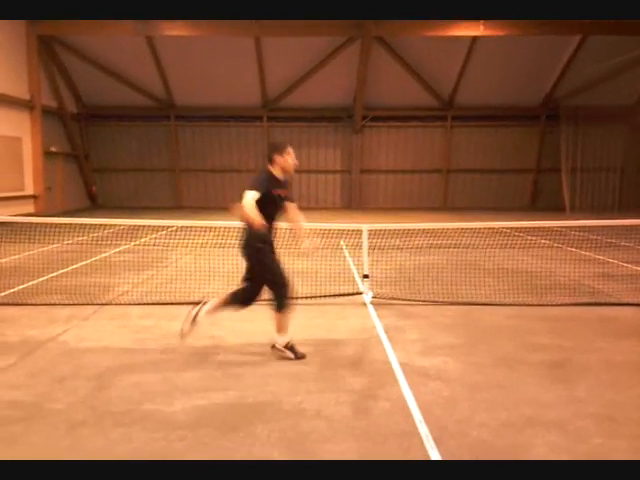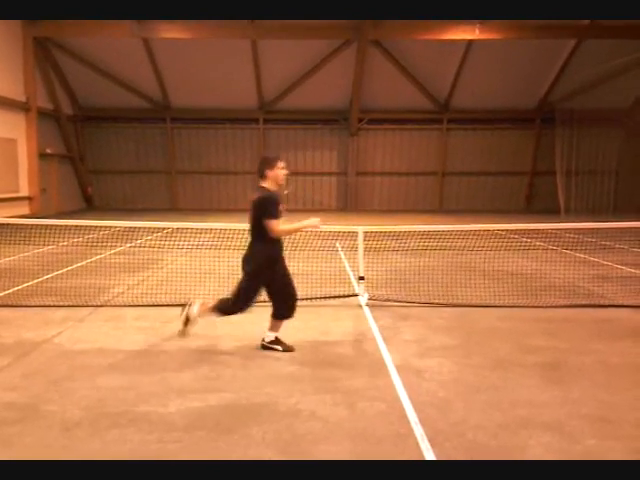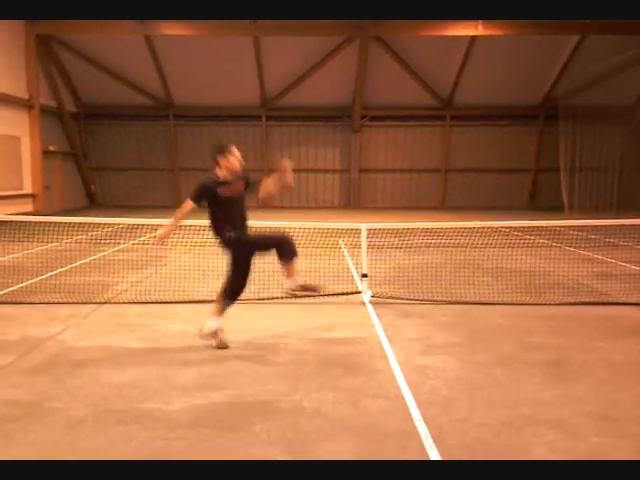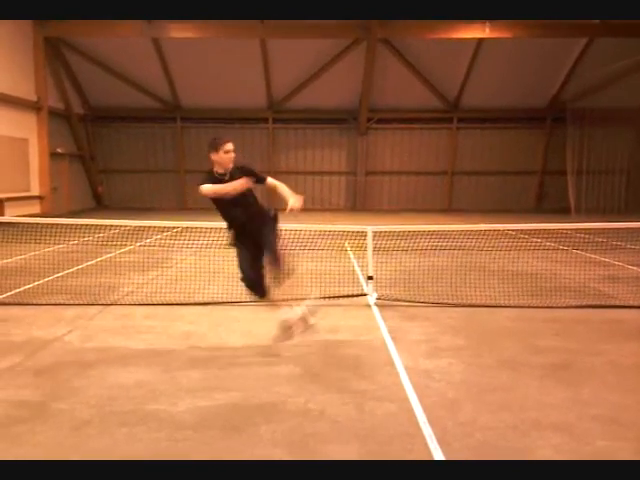
dt=0.5s
person 1, frame 1
left shoulder: (283, 183)
right shoulder: (263, 181)
left elbow: (292, 212)
right elbow: (248, 199)
left wrist: (303, 235)
right wrist: (254, 217)
left hip: (264, 243)
right hip: (256, 244)
left knee: (249, 293)
right knee: (281, 287)
left ankle: (204, 309)
right ankle: (282, 343)
person 1, frame 2
left shoulder: (268, 194)
right shoulder: (267, 198)
right elbow: (276, 230)
right wrist: (306, 224)
left hip: (272, 259)
right hip: (260, 259)
left knee: (287, 300)
right knee: (238, 303)
left ankle: (270, 338)
right ankle: (195, 310)
person 1, frame 3
left shoulder: (241, 180)
right shoulder: (208, 186)
left elbow: (263, 191)
right elbow: (186, 208)
left wrist: (280, 174)
right wrist: (168, 228)
left hip: (240, 238)
right hip: (232, 239)
left knee: (235, 285)
right knee: (283, 241)
left ankle: (212, 326)
right ankle: (294, 284)
person 1, frame 4
left shoulder: (243, 170)
right shoulder: (209, 178)
left elbow: (274, 183)
right elbow: (208, 190)
left wrist: (290, 197)
right wrist: (232, 187)
left hip: (262, 223)
right hip: (243, 235)
left knee: (271, 253)
right knee: (251, 278)
